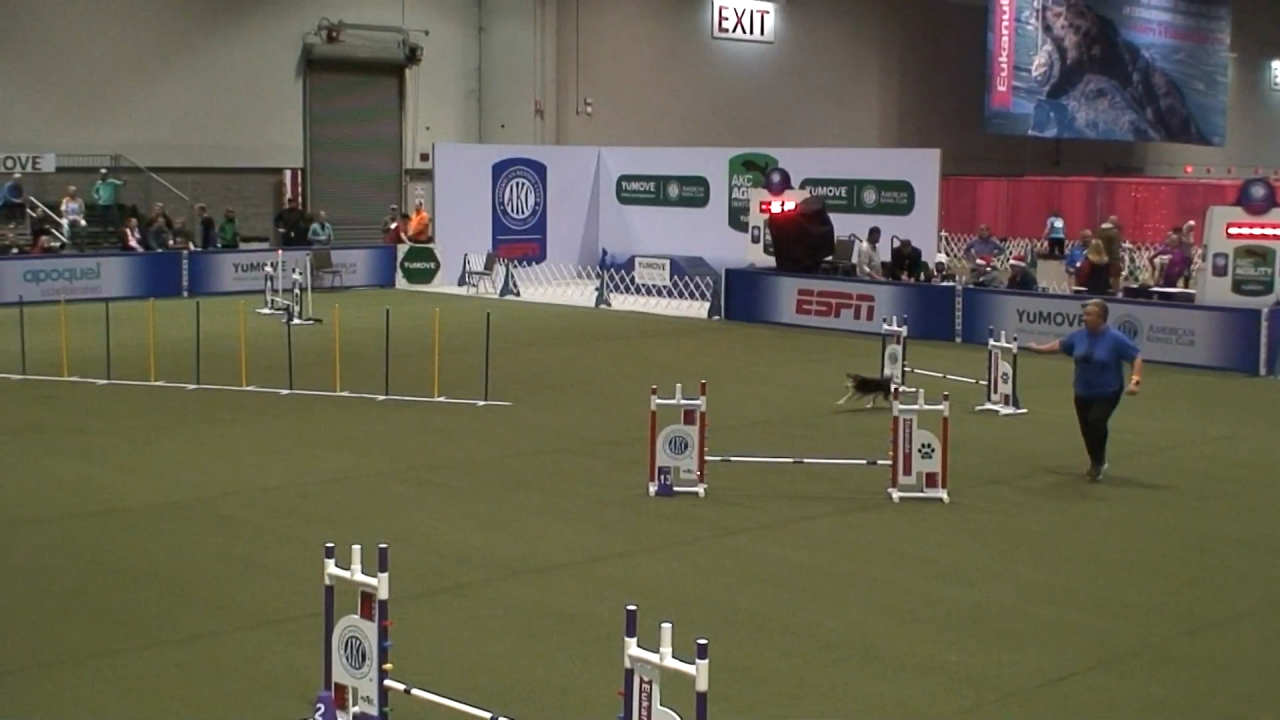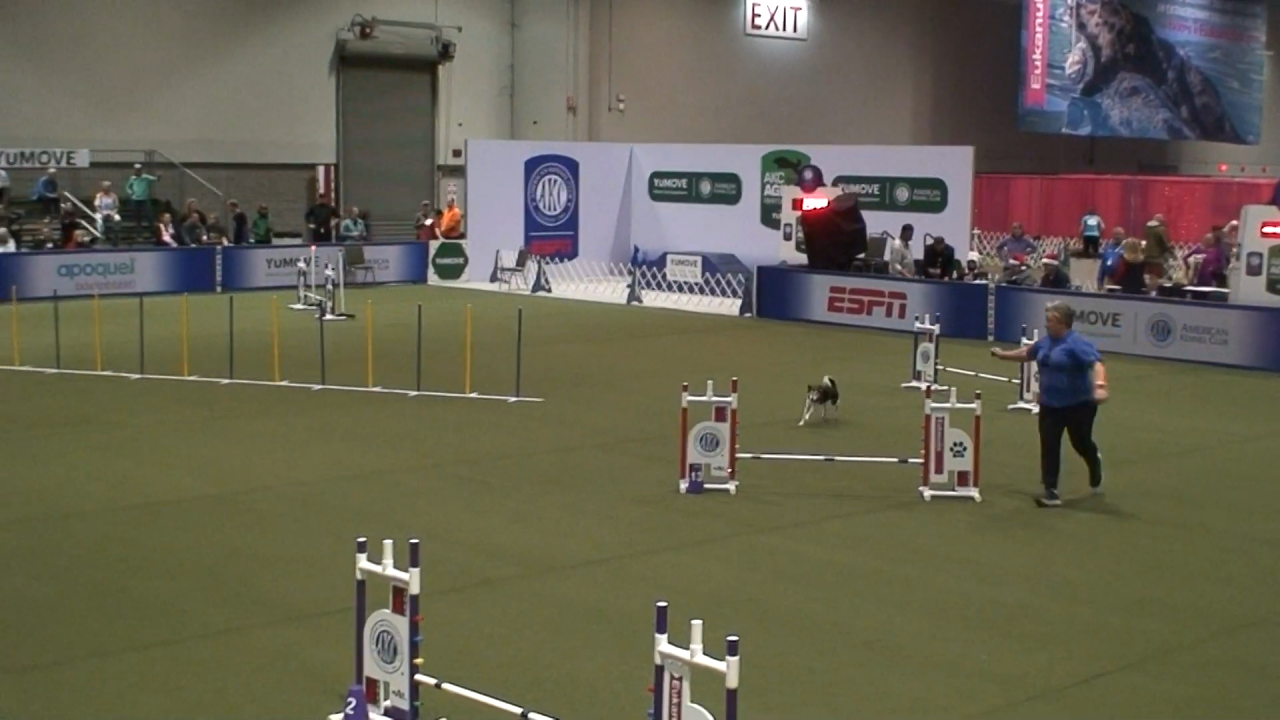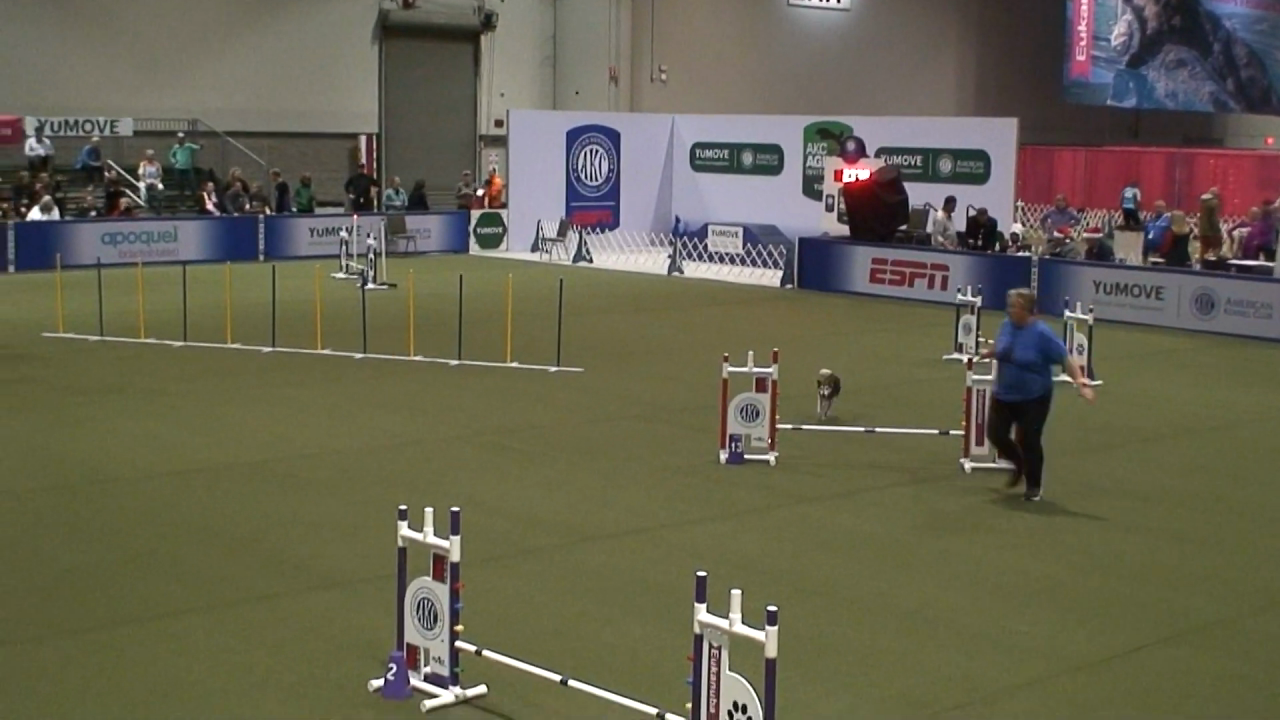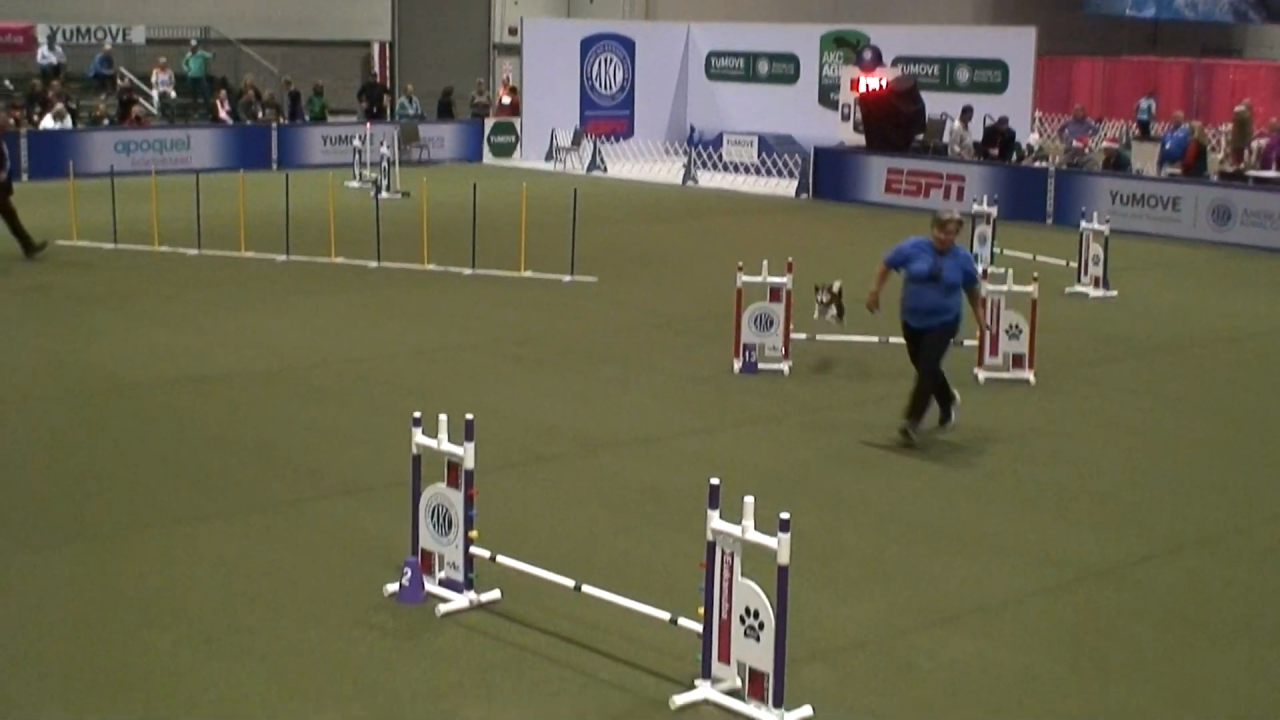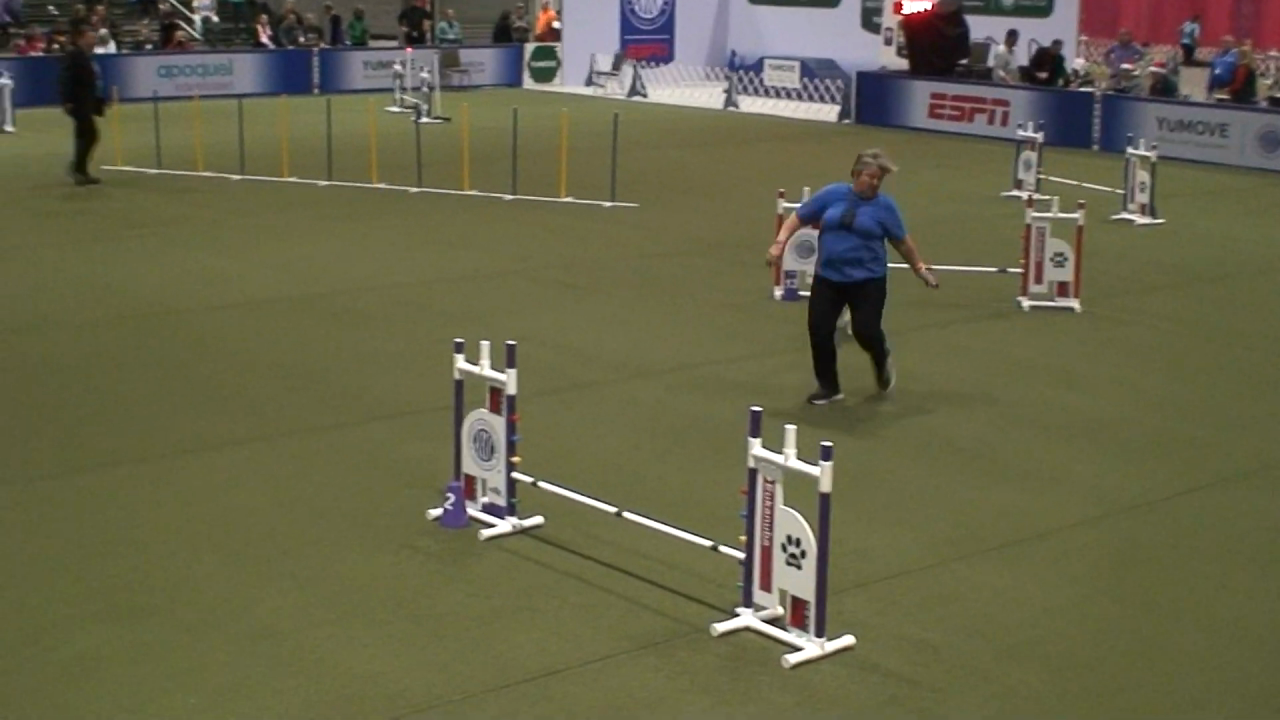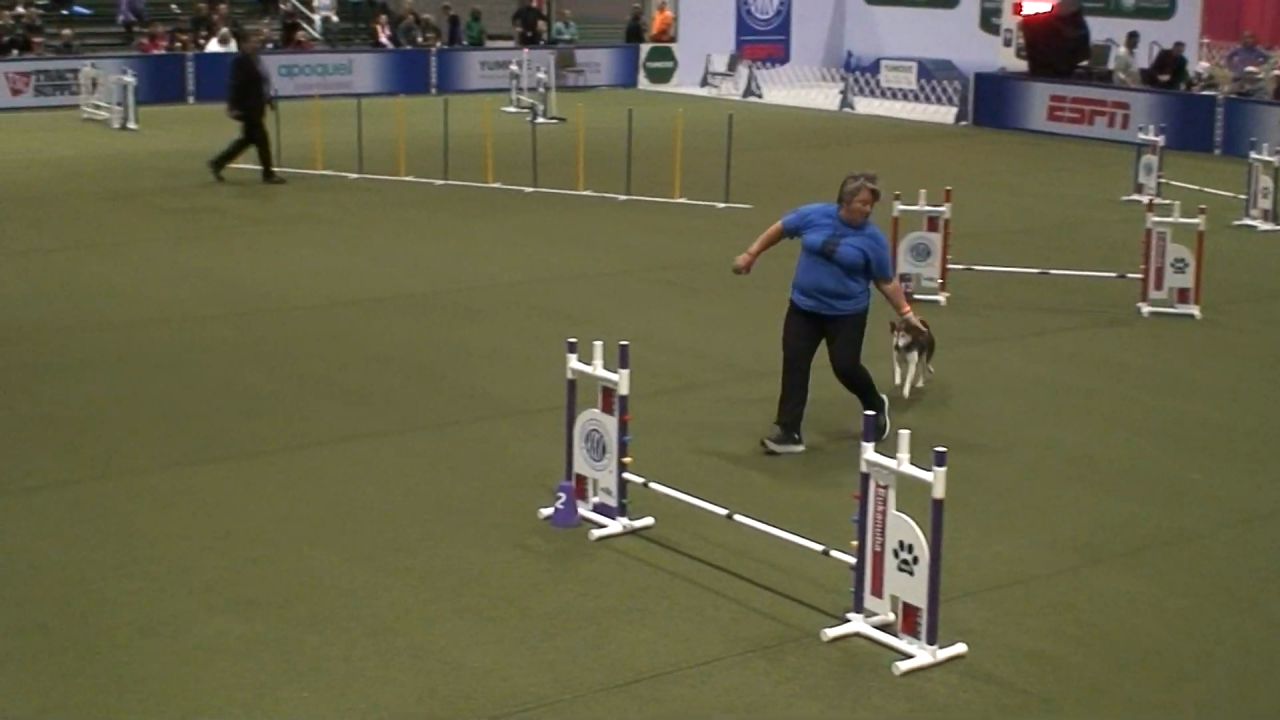
dt=0.4s
person 1, frame 1
left shoulder: (1115, 338)
right shoulder: (1080, 335)
left elbow: (1136, 358)
right elbow: (1060, 346)
left wrist: (1135, 381)
right wrist: (1038, 349)
left hip: (1108, 393)
right hip: (1083, 392)
left knee: (1097, 423)
right knee: (1087, 429)
left ankle: (1098, 463)
right ankle: (1097, 462)
person 1, frame 2
left shoulder: (1077, 343)
right shoulder: (1046, 340)
left elbow: (1096, 365)
right elbow: (1029, 352)
left wrist: (1100, 386)
right wrist: (1003, 354)
left hip: (1078, 402)
right hip: (1050, 403)
left knee: (1081, 442)
right knee: (1048, 443)
left ankle: (1095, 464)
right ankle: (1050, 491)
person 1, frame 3
left shoulder: (1042, 334)
right shoulder: (1007, 327)
left elbow: (1066, 359)
left wrist: (1082, 384)
right wrist: (988, 353)
left hip: (1034, 398)
right hip: (1003, 396)
left knee: (1031, 441)
right knee: (996, 434)
left ankle: (1034, 486)
right ankle: (1020, 463)
person 1, frame 4
left shoulder: (963, 258)
right shoulder: (912, 247)
left elbow: (971, 288)
right elbow: (886, 265)
left wrist: (978, 314)
right wrist: (875, 291)
left hip: (943, 323)
right hip: (913, 321)
left knee: (928, 367)
right knee: (924, 367)
left ankle: (913, 422)
right ankle: (948, 400)
person 1, frame 5
left shoulder: (885, 207)
right shoulder: (831, 195)
left elbow: (902, 242)
right elbow: (798, 217)
left wrist: (920, 269)
right wrist: (779, 243)
left hip: (867, 280)
right hip: (827, 277)
left knee: (866, 330)
right knee: (819, 329)
left ankle: (881, 360)
right ankle: (828, 386)
person 1, frame 6
left shoulder: (872, 238)
right shoulder: (815, 214)
left elbow: (887, 282)
right elbow: (780, 229)
left wrist: (907, 314)
right wrist: (751, 253)
left hip: (847, 312)
right hip: (803, 307)
left knee: (845, 367)
right knee: (794, 362)
left ankle: (877, 407)
right ankle: (787, 432)
